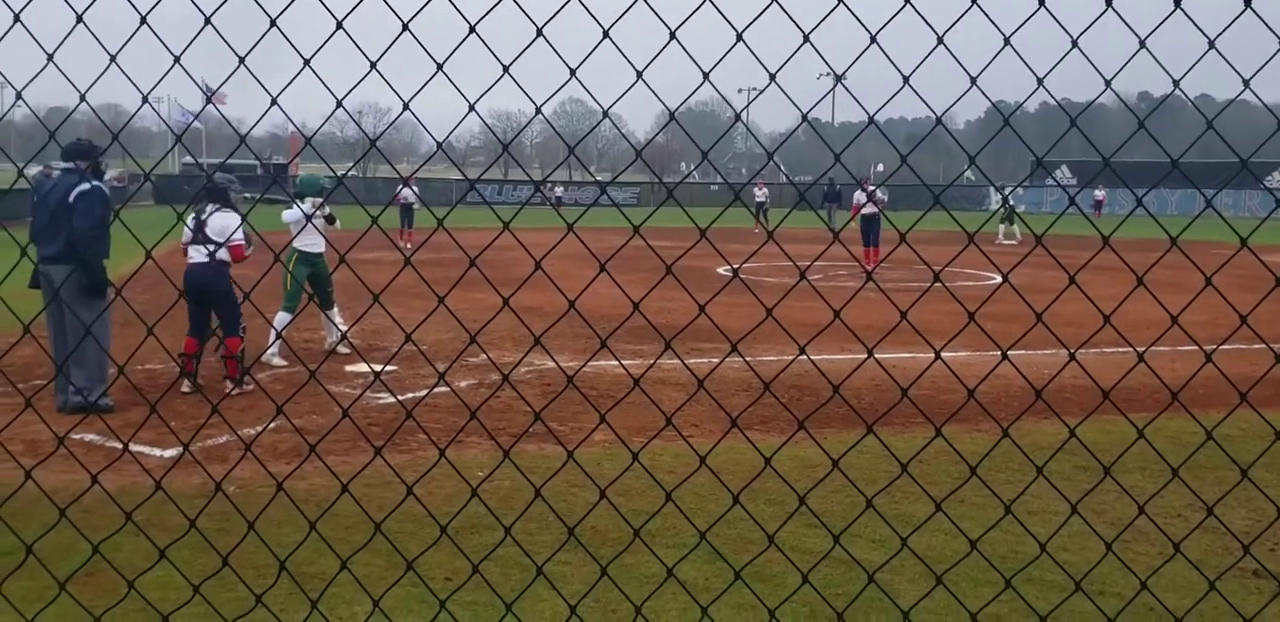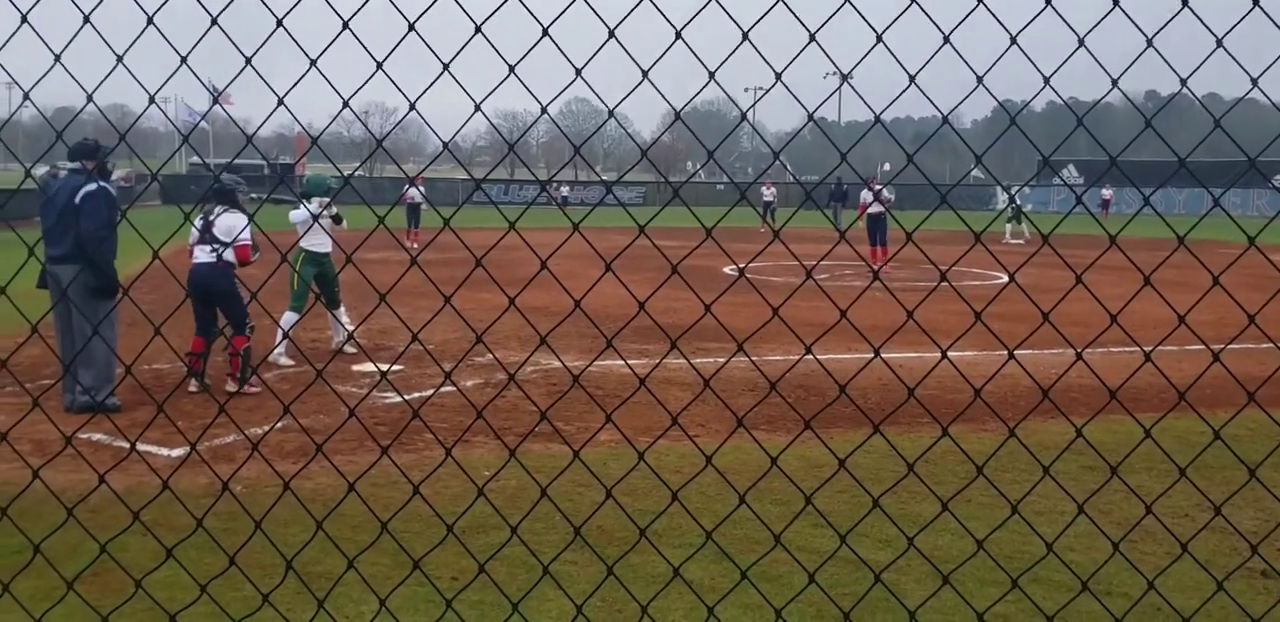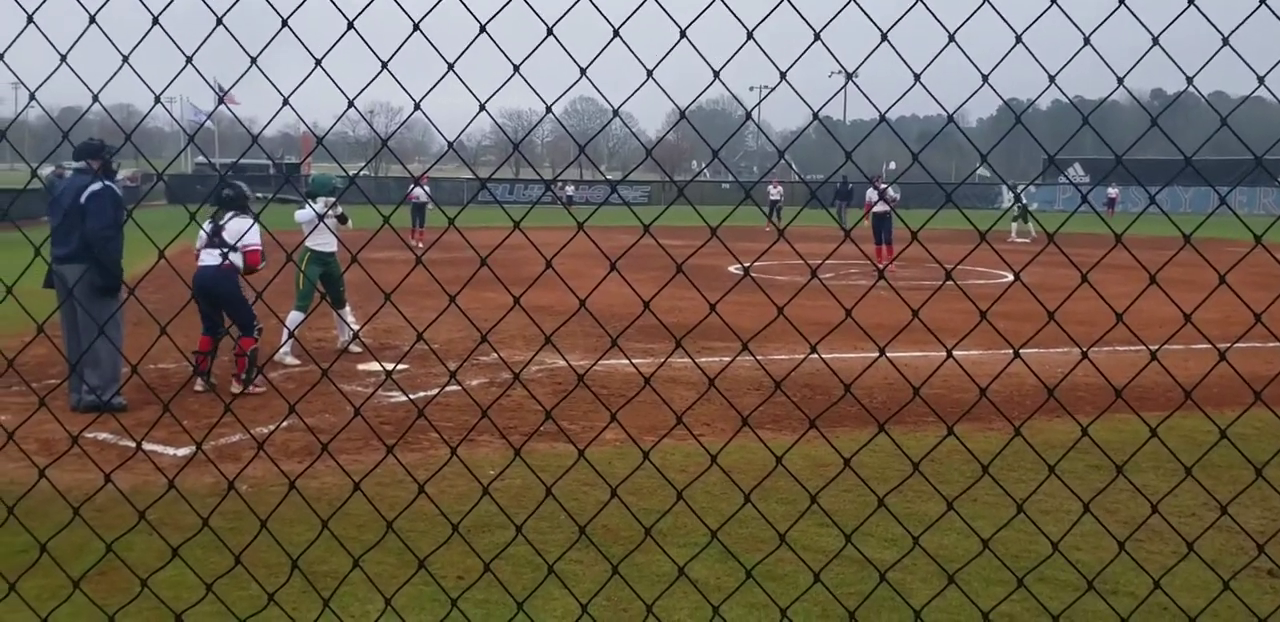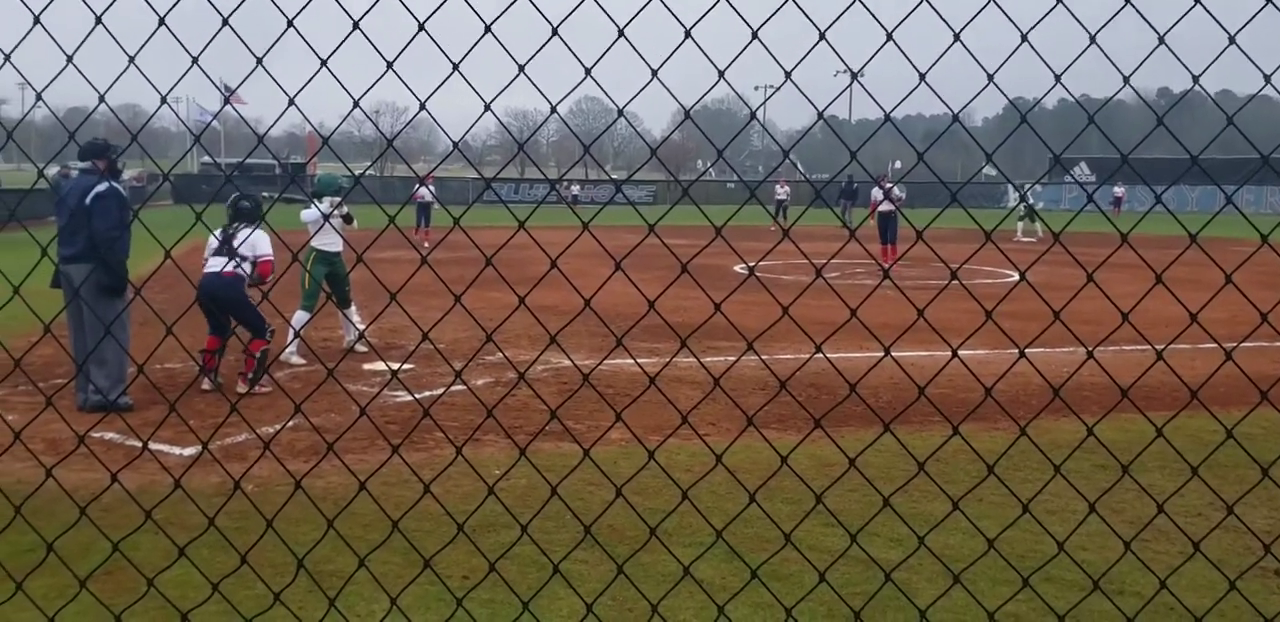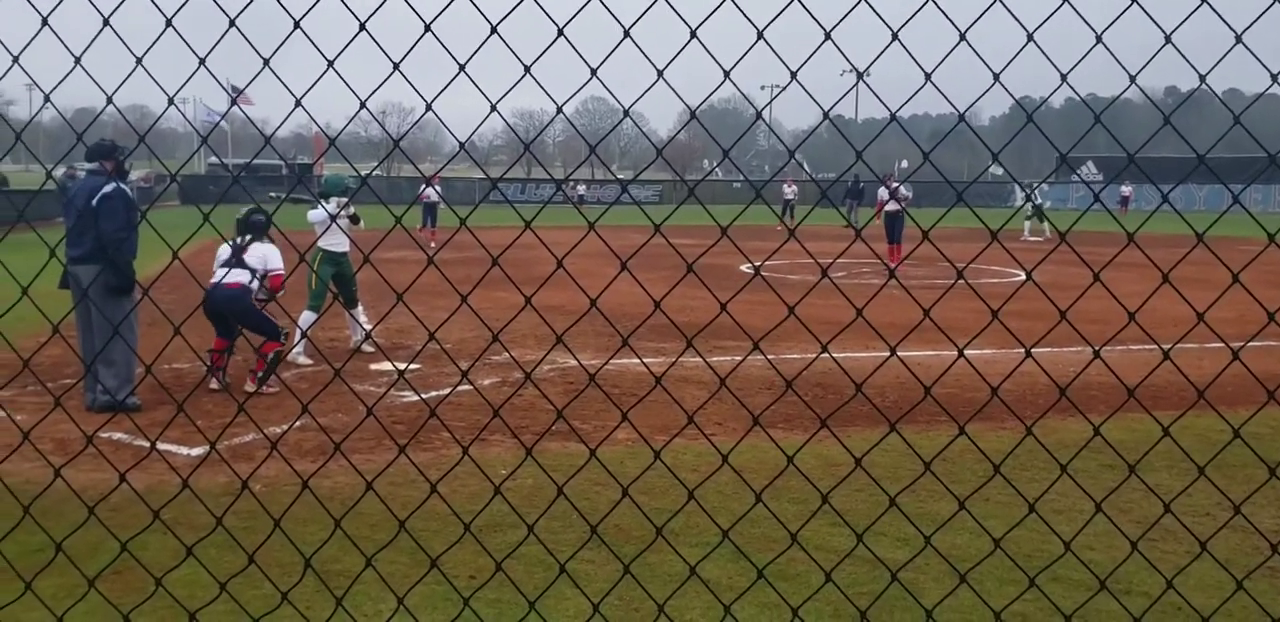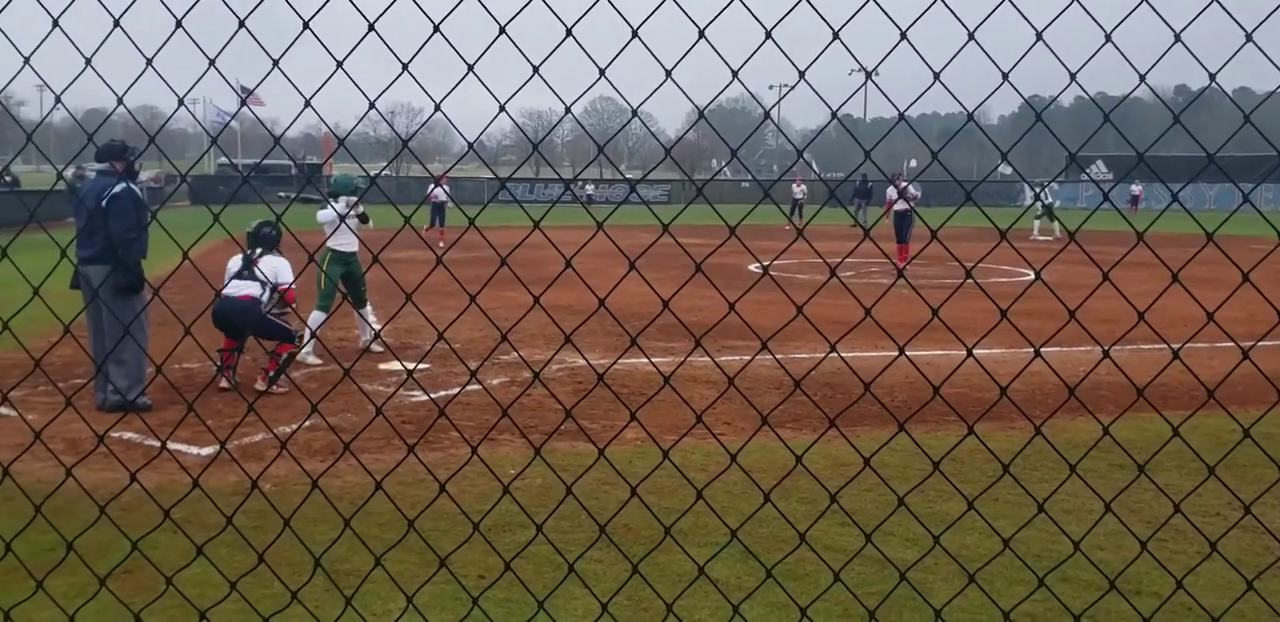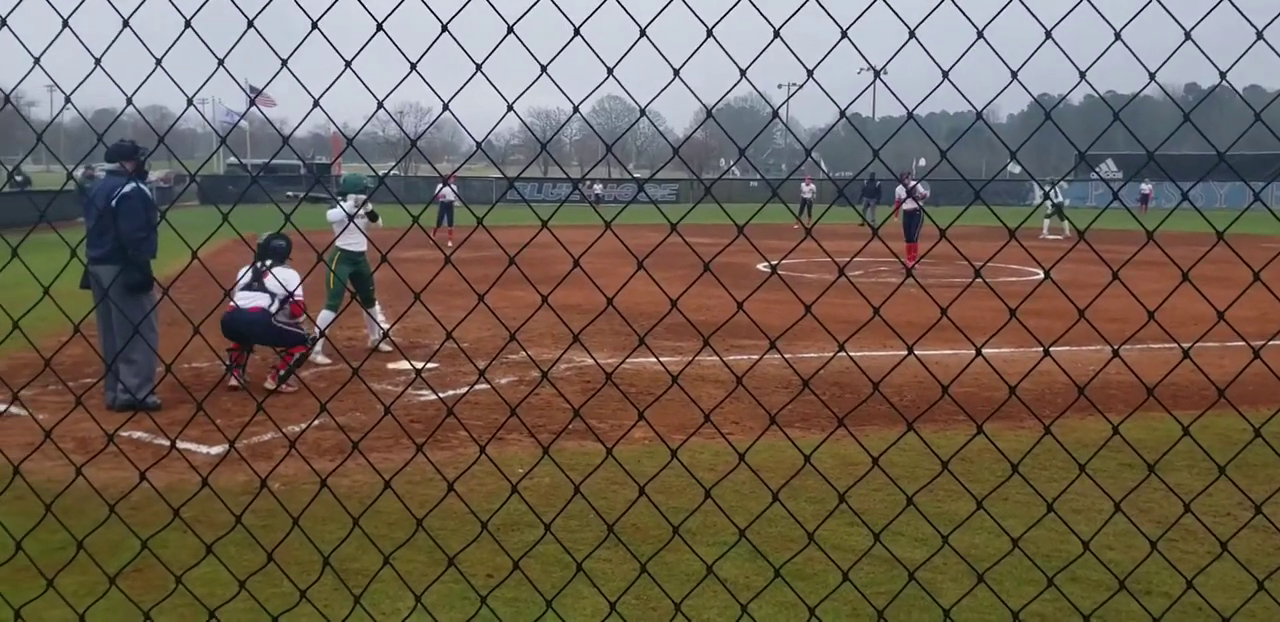
dt=0.1s
person 1, frame 1
left shoulder: (48, 187)
right shoulder: (89, 189)
left elbow: (35, 230)
right elbow: (86, 235)
left wrist: (47, 258)
right wrist: (97, 273)
left hip: (48, 268)
right hip: (76, 269)
left knee: (61, 334)
right knee: (90, 332)
left ankle: (66, 394)
right ankle: (87, 395)
person 1, frame 2
left shoulder: (56, 188)
right shoulder: (95, 189)
left elbow: (47, 228)
right elbow: (95, 236)
left wrist: (57, 259)
right wrist: (108, 273)
left hip: (56, 267)
right hip: (83, 269)
left knee: (68, 334)
right knee: (97, 332)
left ankle: (72, 393)
right ankle: (94, 395)
person 1, frame 3
left shoulder: (61, 187)
right shoulder: (101, 189)
left elbow: (59, 228)
right elbow: (101, 236)
left wrist: (63, 257)
right wrist: (114, 272)
left hip: (62, 267)
right hip: (90, 269)
left knee: (75, 333)
right knee: (103, 331)
left ankle: (79, 392)
right ankle: (100, 394)
person 1, frame 4
left shoulder: (69, 187)
right shoulder: (105, 189)
left elbow: (67, 229)
right elbow: (107, 236)
left wrist: (69, 261)
right wrist: (119, 272)
left hip: (69, 267)
right hip: (96, 269)
left knee: (82, 333)
right knee: (110, 331)
left ankle: (86, 393)
right ankle: (106, 394)
person 1, frame 5
left shoulder: (76, 188)
right shoulder: (112, 190)
left elbow: (76, 230)
right elbow: (115, 238)
left wrist: (78, 261)
right wrist: (126, 272)
left hip: (78, 268)
right hip: (104, 270)
left knee: (90, 334)
right knee: (118, 332)
left ankle: (94, 393)
right ankle: (114, 395)
person 1, frame 6
left shoulder: (88, 188)
right shoulder: (122, 190)
left elbow: (87, 230)
right elbow: (124, 237)
left wrist: (89, 261)
right wrist: (135, 272)
left hip: (88, 268)
right hip: (114, 270)
left knee: (101, 334)
right knee: (129, 332)
left ankle: (105, 393)
right ankle: (125, 394)
person 1, frame 7
left shoulder: (97, 188)
right shoulder: (131, 190)
left elbow: (96, 230)
right elbow: (134, 237)
left wrist: (98, 261)
right wrist: (144, 272)
left hip: (98, 267)
right hip: (124, 269)
left knee: (111, 333)
right knee: (139, 331)
left ankle: (115, 392)
right ankle: (135, 394)
person 2, frame 1
left shoulder: (194, 216)
right shoulder: (230, 217)
left elbow: (185, 249)
right elbow: (238, 255)
right wrist: (246, 249)
left hip: (192, 274)
right hip: (215, 273)
left knee: (197, 327)
right knee: (233, 326)
left ankle: (188, 379)
right ankle: (235, 380)
person 2, frame 2
left shoulder: (201, 218)
right shoulder: (237, 217)
left elbow: (192, 250)
right elbow: (244, 256)
right wrist: (244, 257)
left hip: (196, 274)
right hip: (219, 274)
left knee: (204, 327)
right knee: (242, 326)
left ankle: (195, 379)
right ankle: (238, 380)
person 2, frame 3
left shoulder: (209, 223)
right shoulder: (247, 223)
right elbow: (253, 261)
right wrist: (250, 265)
left hip: (200, 277)
right hip: (224, 278)
left knee: (211, 327)
right knee: (250, 328)
left ankle: (202, 378)
right ankle: (243, 381)
person 2, frame 4
left shoulder: (217, 234)
right shoulder: (258, 235)
right elbow: (266, 272)
right wrist: (252, 278)
left hip: (205, 285)
right hip: (229, 286)
left knee: (219, 329)
right knee: (262, 331)
left ankle: (208, 376)
right ankle: (248, 381)
person 2, frame 5
left shoulder: (226, 246)
right shoulder: (268, 248)
right elbow: (278, 285)
right wrist: (266, 293)
left hip: (212, 295)
right hip: (237, 297)
left knee: (226, 331)
right knee: (277, 335)
left ankle: (217, 376)
right ankle: (257, 381)
person 2, frame 6
left shoulder: (236, 259)
right shoulder: (279, 262)
right elbow: (289, 298)
right wrist: (277, 305)
left hip: (220, 309)
right hip: (247, 309)
left knee: (236, 332)
right knee: (293, 337)
left ankle: (225, 374)
right ankle: (267, 380)
person 2, frame 7
left shoulder: (246, 270)
right shoulder: (289, 273)
right elbow: (298, 310)
left hip: (230, 321)
right hip: (257, 320)
left knee: (246, 334)
right knee: (306, 340)
left ankle: (236, 374)
right ankle: (277, 379)
person 3, frame 1
left shoulder: (319, 208)
right shoulder: (296, 207)
left elbow: (335, 225)
right elbow: (286, 218)
left wrist: (325, 210)
right wrist: (309, 206)
left hip: (318, 259)
right hip: (299, 258)
left knee: (328, 301)
right knee: (290, 305)
left ankle: (333, 341)
right ankle: (271, 352)
person 3, frame 2
left shoulder: (326, 208)
right shoulder: (303, 207)
left elbow: (342, 225)
right elbow: (293, 218)
left wrist: (332, 210)
right wrist: (315, 206)
left hip: (325, 259)
right hip: (306, 258)
left knee: (335, 301)
right knee: (297, 305)
left ankle: (340, 340)
right ankle: (278, 352)
person 3, frame 3
left shoulder: (331, 207)
right shoulder: (308, 207)
left elbow: (347, 225)
right elbow: (299, 218)
left wrist: (337, 210)
right wrist: (321, 206)
left hip: (331, 258)
right hip: (311, 258)
left knee: (340, 300)
right knee: (302, 304)
left ankle: (345, 340)
right ankle: (283, 351)
person 3, frame 4
left shoulder: (336, 208)
right shoulder: (314, 207)
left elbow: (352, 224)
right elbow: (304, 217)
left wrist: (343, 210)
right wrist: (326, 205)
left hip: (336, 258)
right hip: (317, 258)
left knee: (345, 300)
right knee: (308, 304)
left ankle: (351, 339)
right ankle: (289, 351)
person 3, frame 5
left shoulder: (343, 208)
right shoulder: (321, 207)
left elbow: (359, 225)
right elbow: (311, 218)
left wrist: (350, 210)
right wrist: (333, 206)
left hip: (343, 258)
right hip: (324, 258)
left knee: (352, 300)
right knee: (315, 304)
left ankle: (358, 339)
right ankle: (296, 351)
person 3, frame 6
left shoulder: (352, 208)
right shoulder: (331, 208)
left elbow: (368, 224)
right elbow: (321, 218)
left wrist: (358, 209)
right wrist: (342, 205)
left hip: (352, 258)
right hip: (333, 258)
left knee: (361, 300)
right knee: (324, 304)
left ankle: (367, 339)
right ankle: (305, 351)
person 3, frame 7
left shoulder: (362, 207)
right shoulder: (340, 207)
left elbow: (377, 222)
right elbow: (331, 217)
left wrist: (367, 207)
right wrist: (351, 204)
left hip: (360, 258)
right hip: (341, 258)
left knee: (370, 299)
right knee: (333, 303)
left ankle: (376, 339)
right ankle: (315, 350)
